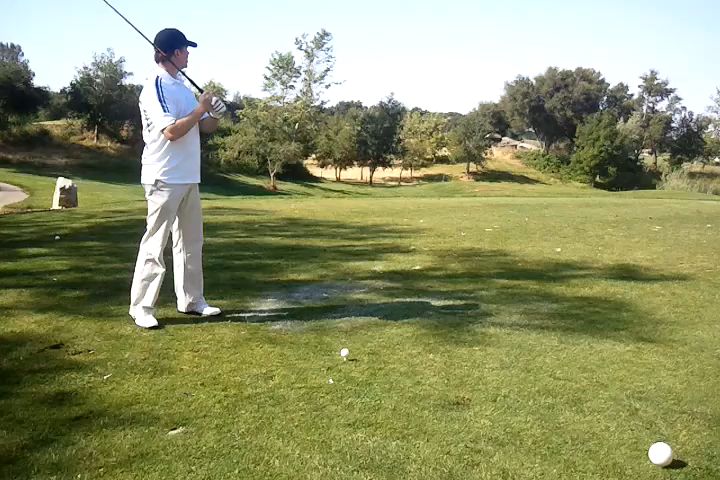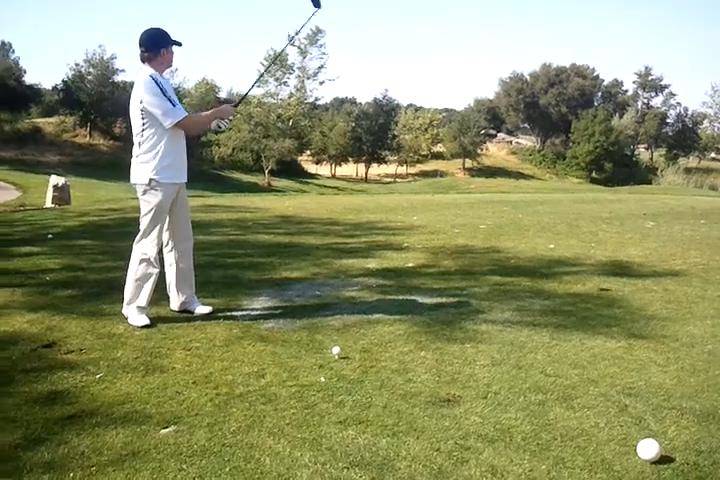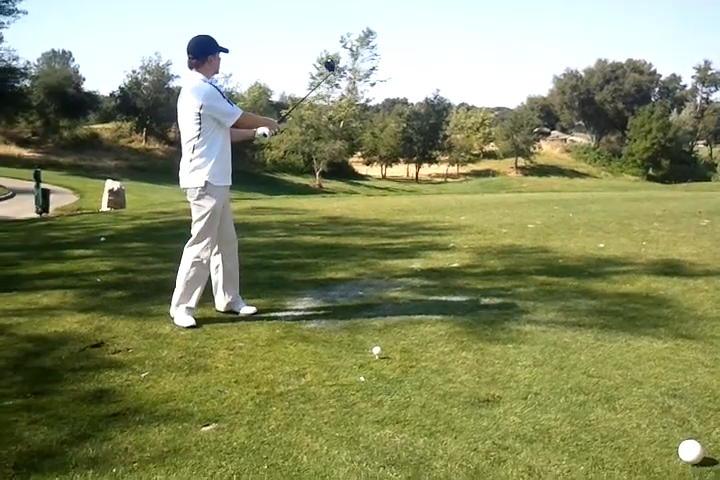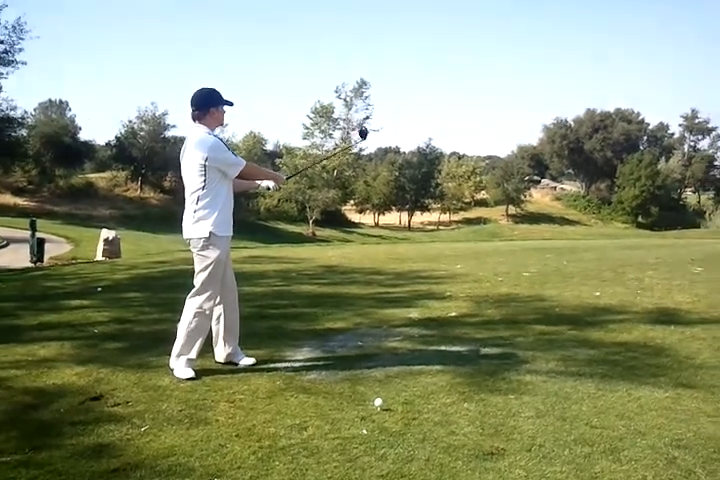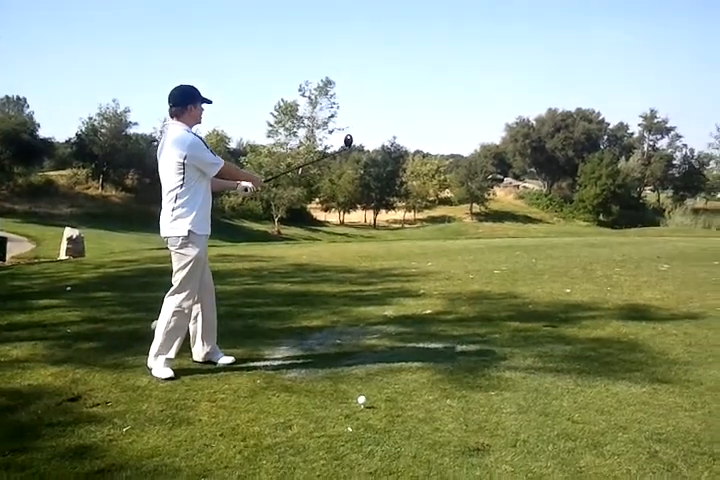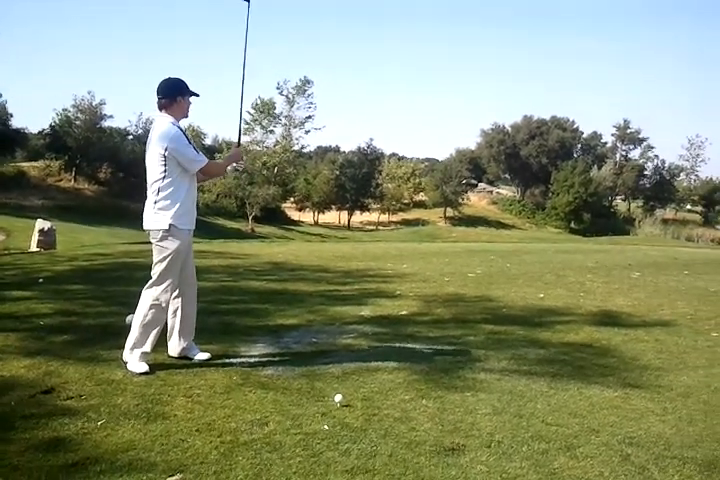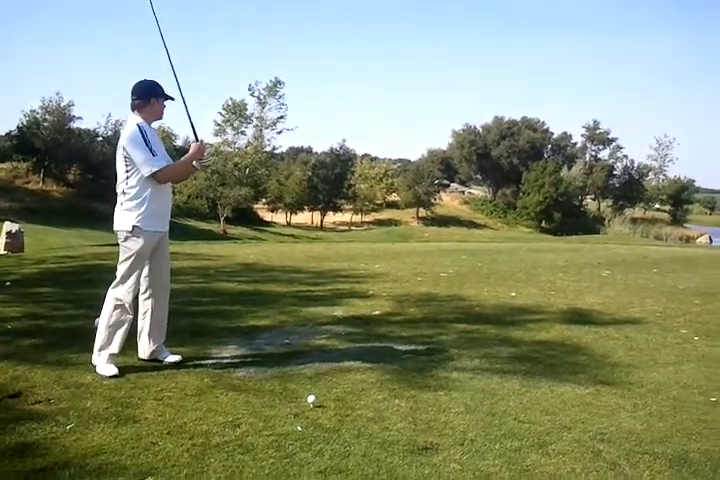
dt=0.5s
person 1, frame 1
left shoulder: (184, 88)
right shoulder: (155, 87)
left elbow: (205, 127)
right elbow: (172, 132)
left wrist: (214, 114)
right wrist: (200, 108)
left hip: (189, 178)
right hip: (165, 179)
left knee: (191, 241)
right knee: (156, 244)
left ankle: (191, 299)
right ankle: (141, 306)
person 1, frame 2
left shoulder: (160, 84)
right shoulder: (149, 85)
left elbow: (183, 126)
right elbow: (185, 124)
left wrist: (211, 122)
right wrist: (218, 111)
left hip: (174, 177)
right hip: (155, 177)
left knee: (181, 239)
right knee: (149, 243)
left ankle: (183, 298)
right ankle: (134, 306)
person 1, frame 3
left shoulder: (194, 89)
right shoulder: (204, 90)
left elbow: (224, 132)
right elbow: (241, 118)
left wrist: (256, 133)
right wrist: (268, 123)
left hip: (214, 179)
right hip: (205, 180)
left knee: (226, 241)
right knee: (202, 244)
left ankle: (228, 298)
right ankle: (181, 306)
person 1, frame 4
left shoulder: (195, 141)
right shoulder: (208, 142)
left elbow: (226, 183)
right elbow: (245, 169)
left wrist: (260, 184)
right wrist: (273, 176)
left hip: (214, 230)
right hip: (208, 231)
left knee: (226, 292)
right knee: (204, 295)
left ankle: (227, 349)
right ankle: (181, 358)
person 1, frame 5
left shoulder: (171, 138)
right shoulder: (187, 140)
left elbow: (204, 181)
right elbow: (223, 168)
left wrist: (237, 185)
right wrist: (251, 177)
left hip: (191, 228)
right hip: (186, 229)
left knee: (203, 291)
right knee: (183, 294)
left ankle: (205, 348)
right ankle: (159, 358)
person 1, frame 6
left shoulder: (164, 130)
right shoulder: (171, 133)
left elbow: (192, 175)
right elbow: (206, 169)
left wrist: (225, 165)
right wrist: (231, 158)
left hip: (177, 222)
right hip: (169, 223)
left knee: (185, 286)
right knee: (161, 288)
left ankle: (181, 343)
right ankle: (134, 351)
person 1, frame 7
left shoulder: (148, 134)
right shoulder: (136, 133)
left elbow: (170, 177)
right elbow: (161, 176)
left wrist: (193, 165)
right wrist: (190, 156)
left hip: (157, 225)
right hip: (138, 225)
left knee: (158, 287)
right knee: (125, 290)
left ankle: (152, 346)
right ankle: (103, 355)
